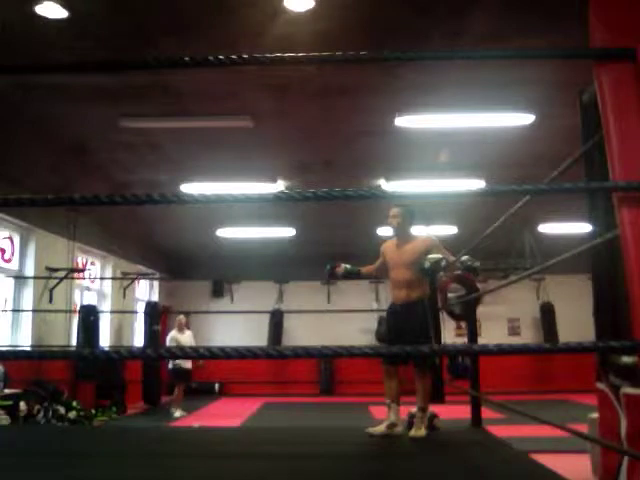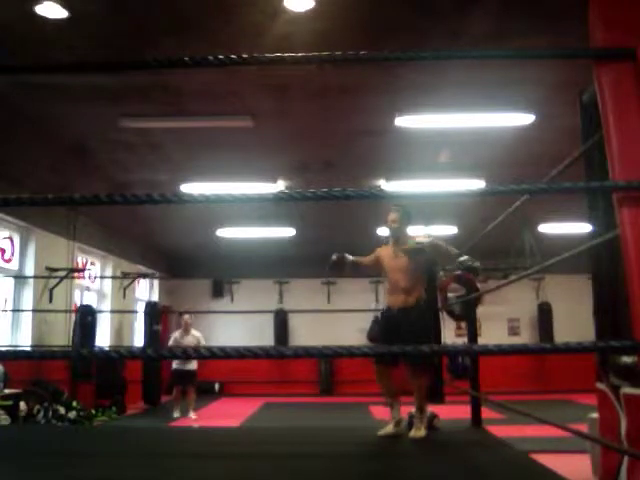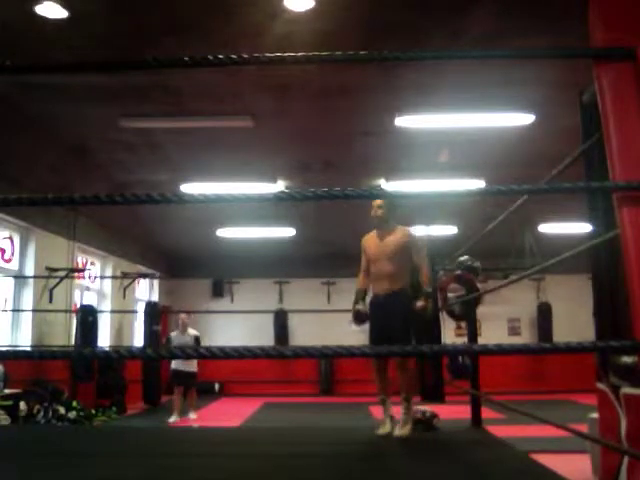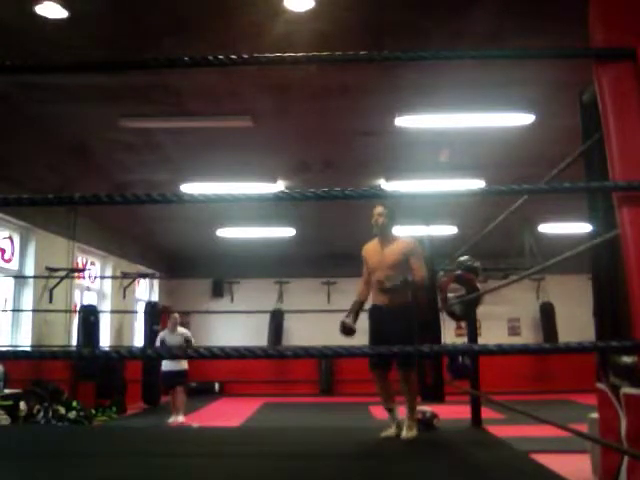
dt=0.7s
person 1, frame 1
left shoulder: (426, 243)
right shoulder: (386, 247)
left elbow: (452, 262)
right elbow: (377, 270)
right wrist: (348, 271)
left hip: (417, 309)
right hip: (395, 310)
left knee: (421, 366)
right knee: (390, 366)
left ankle: (421, 421)
right ankle: (393, 420)
person 1, frame 2
left shoulder: (422, 247)
right shoulder: (382, 253)
left elbow: (454, 256)
right elbow: (365, 263)
left wrist: (430, 244)
right wrist: (348, 259)
left hip: (414, 313)
right hip: (390, 314)
left knee: (417, 368)
right knee: (381, 366)
left ankle: (420, 420)
right ankle: (396, 418)
person 1, frame 3
left shoulder: (405, 236)
right shoulder: (367, 241)
left elbow: (423, 266)
left wrist: (425, 295)
right wrist: (359, 300)
left hip: (400, 299)
right hip: (377, 301)
left knee: (401, 356)
right knee: (379, 361)
left ankle: (406, 415)
right ankle: (387, 415)
person 1, frame 4
left shoulder: (408, 245)
right shoulder: (367, 249)
left elbow: (422, 277)
left wrist: (402, 285)
right wrist: (353, 312)
left hip: (401, 312)
right hip: (378, 313)
left knee: (406, 369)
right knee: (378, 371)
left ankle: (411, 420)
right ankle: (394, 421)
person 2, frame 1
left shoulder: (189, 334)
right shoulder: (173, 335)
right wrist: (174, 362)
left hip: (187, 365)
right hip: (177, 365)
left knee: (183, 388)
right knee: (179, 387)
left ankle: (175, 407)
right ankle: (177, 409)
person 2, frame 2
left shoulder: (197, 335)
right shoulder: (176, 335)
left hip: (191, 367)
right hip: (178, 366)
left knee: (191, 389)
right knee: (177, 389)
left ankle: (191, 411)
right ankle: (176, 409)
person 2, frame 3
left shoulder: (194, 334)
right shoulder: (174, 335)
left wrist: (197, 344)
right wrist: (168, 346)
left hip: (190, 367)
right hip: (177, 367)
left knee: (191, 390)
right knee: (177, 390)
left ankle: (191, 411)
right ankle: (176, 414)
person 2, frame 4
left shoulder: (184, 332)
right shoulder: (162, 334)
left elbow: (192, 347)
left wrist: (188, 344)
right wrist: (161, 347)
left hip: (180, 366)
right hip: (167, 367)
left knee: (180, 390)
right knee: (171, 391)
left ankle: (180, 415)
right ankle: (174, 414)
